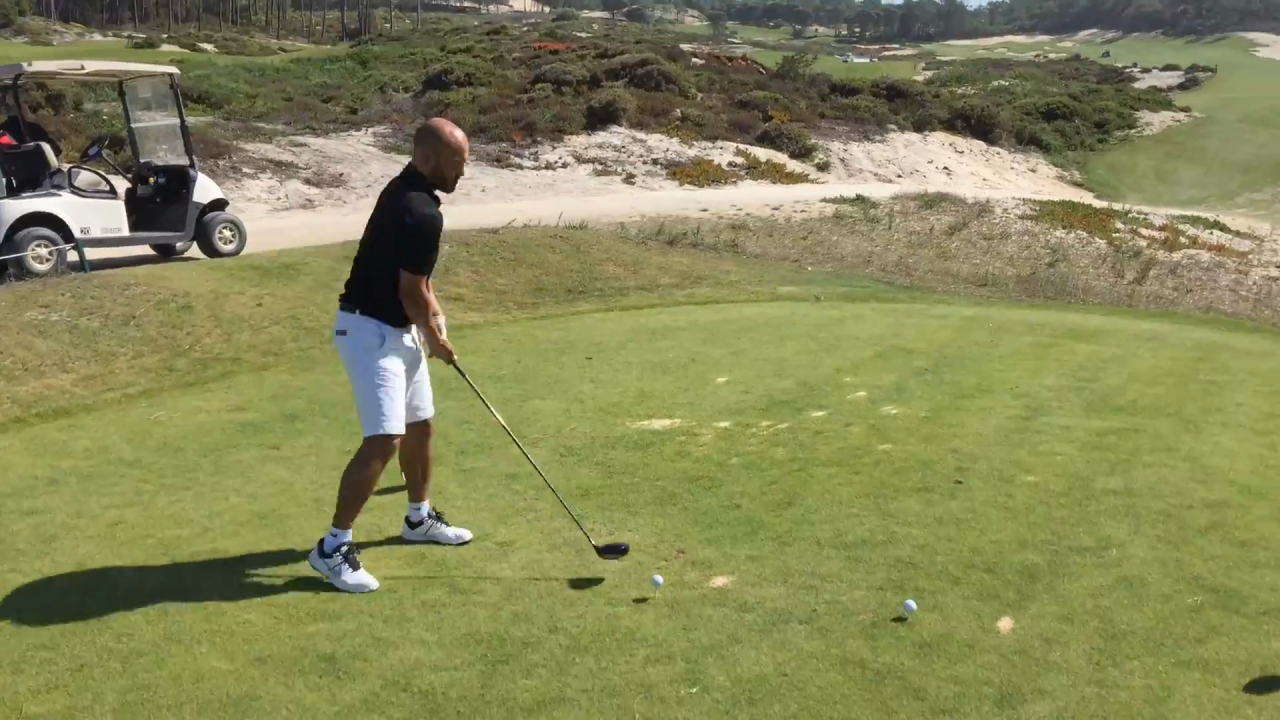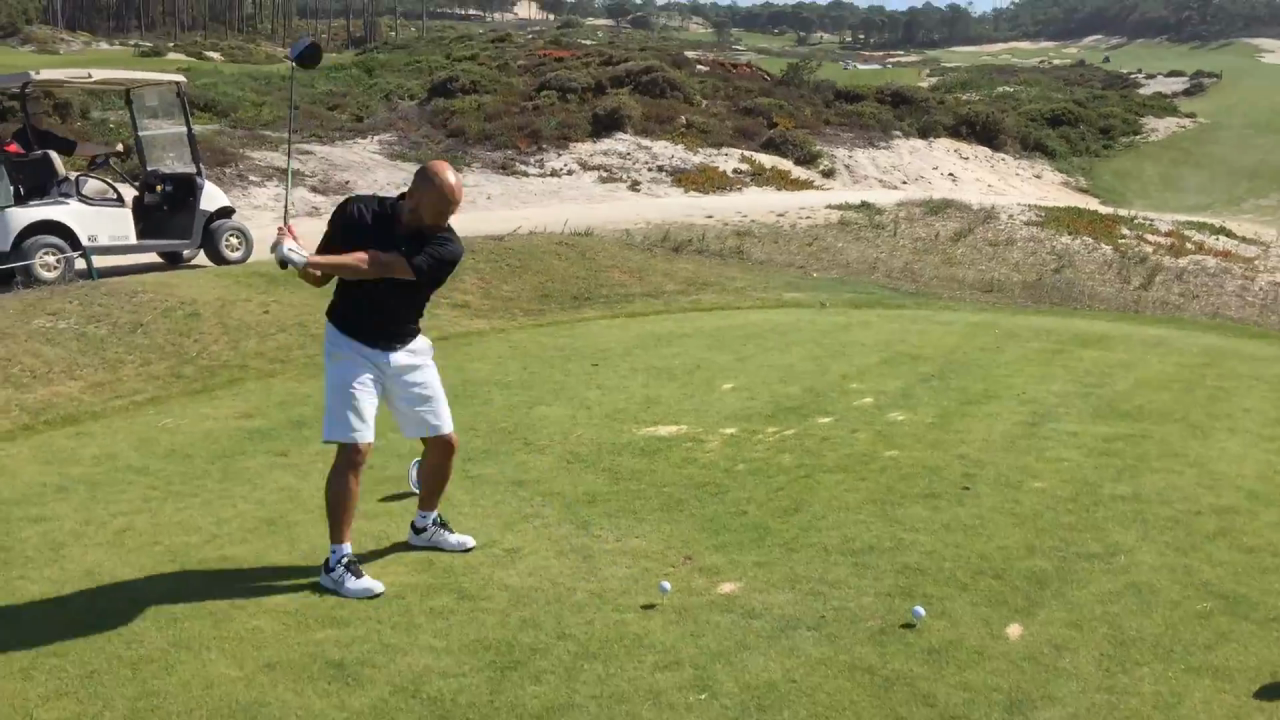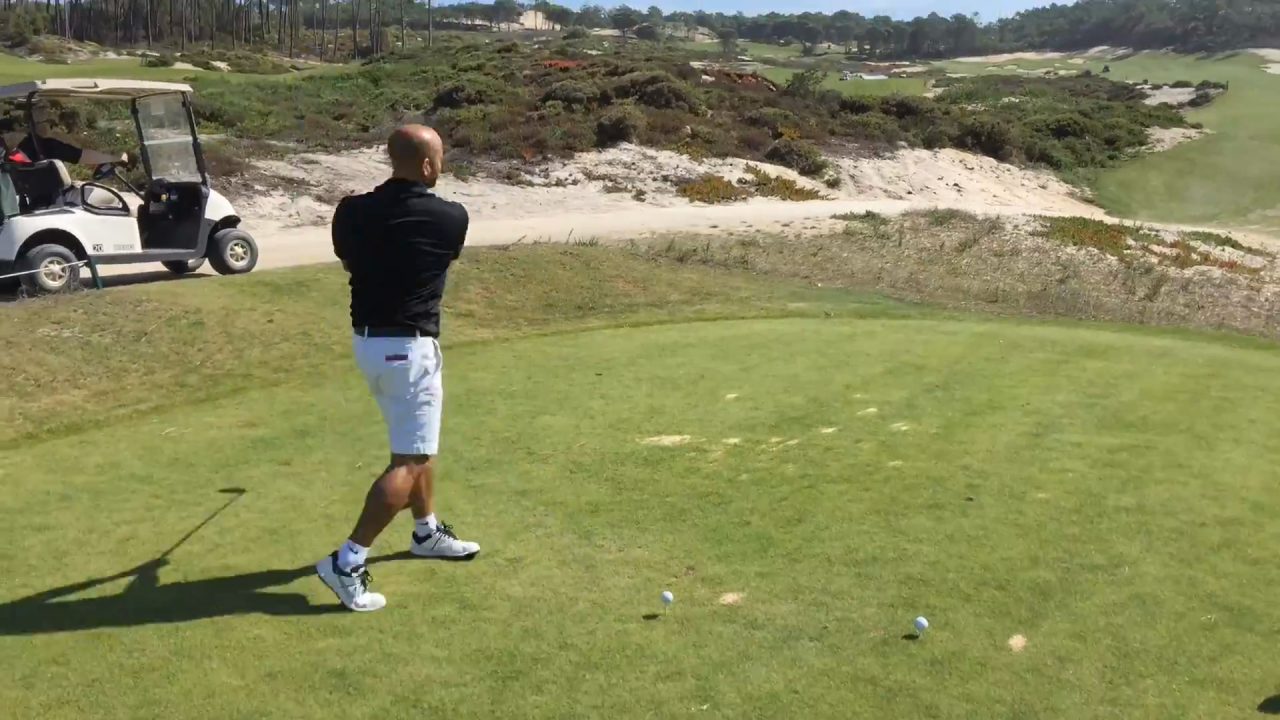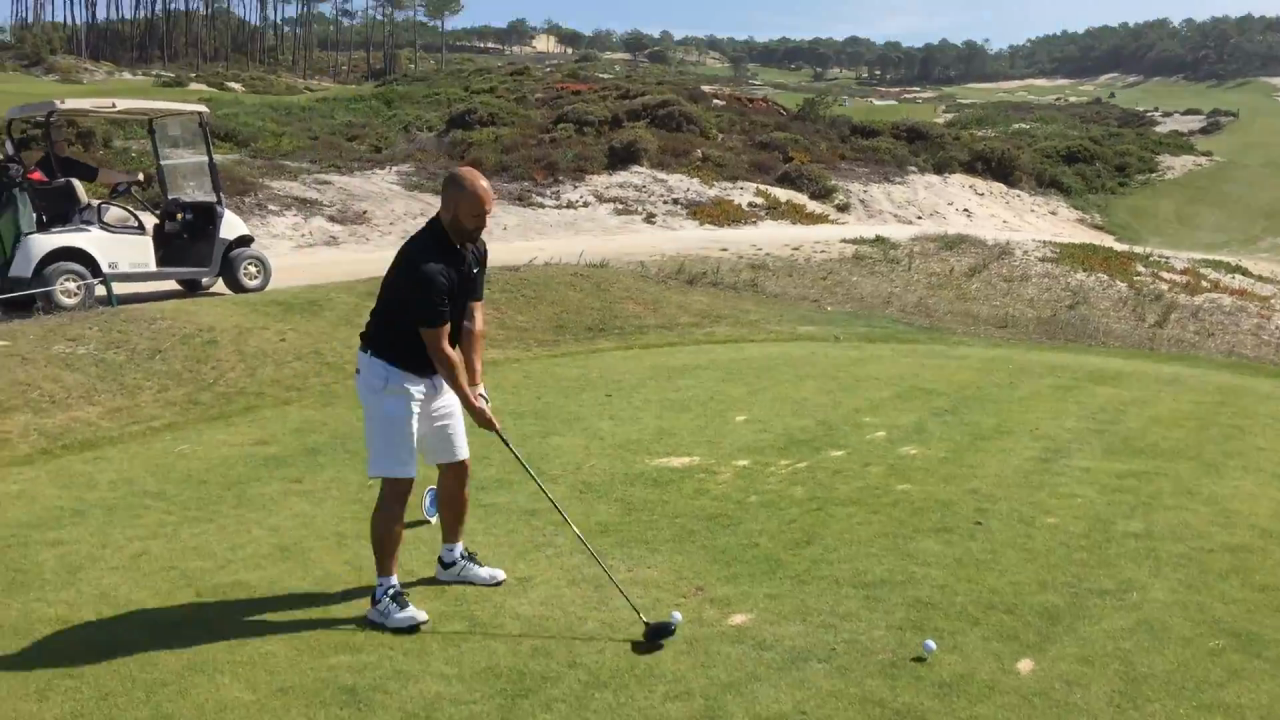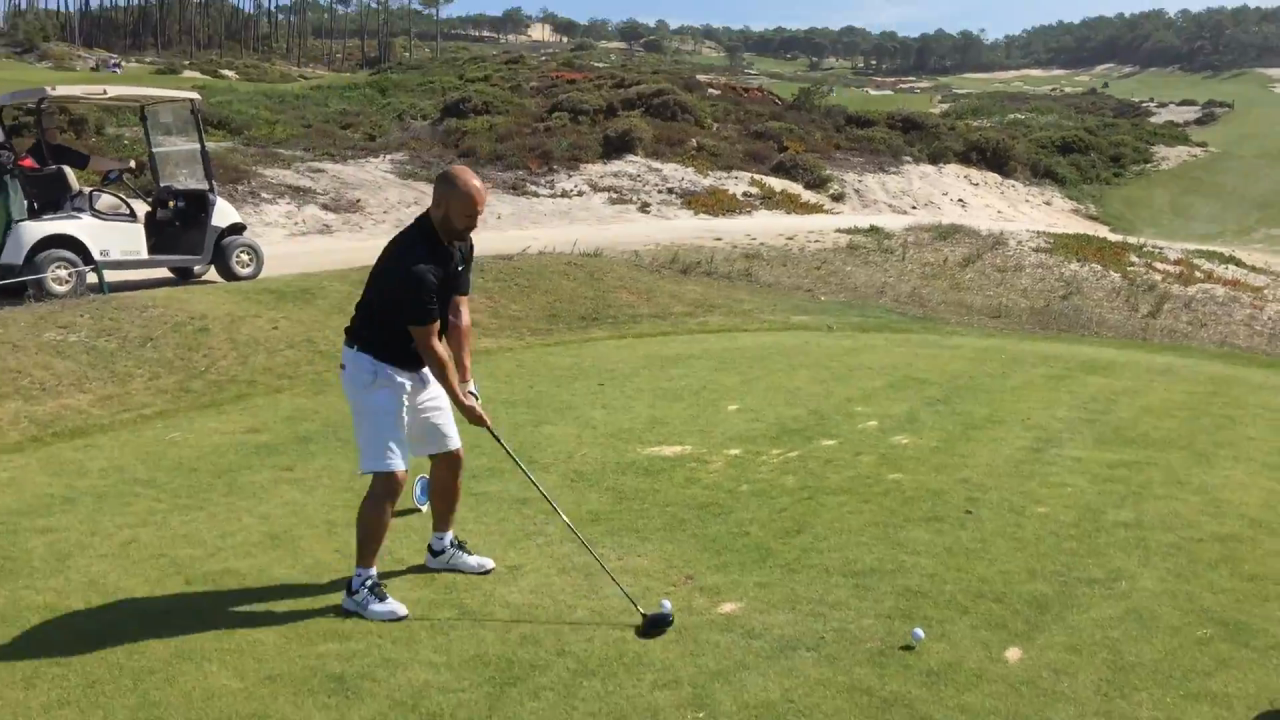
dt=0.1s
person 1, frame 1
left shoulder: (416, 194)
right shoulder: (414, 209)
right elbow: (412, 292)
left wrist: (436, 325)
right wrist: (441, 343)
left hip: (404, 330)
right hip: (369, 330)
left knee: (419, 428)
right knee: (382, 441)
left ankle: (419, 516)
right ankle: (333, 547)
person 1, frame 2
left shoulder: (446, 247)
right shoulder: (357, 213)
left elbow: (378, 266)
right elbow: (318, 275)
left wrist: (305, 259)
left hip: (405, 350)
right hip: (350, 347)
left knee: (444, 443)
right knee: (353, 452)
left ankle: (425, 524)
right ankle: (338, 560)
person 1, frame 3
left shoulder: (351, 210)
right shoulder: (453, 216)
left elbow: (351, 264)
left hip: (384, 342)
right hip: (408, 350)
left knee: (416, 445)
right knee: (413, 460)
left ankle: (426, 531)
right ankle: (347, 560)
person 1, frame 4
left shoulder: (474, 248)
right shoulder: (427, 270)
left elbow: (472, 321)
right elbow: (439, 349)
left wrist: (477, 387)
right wrist: (471, 404)
left hip: (430, 377)
right hip: (388, 376)
left knee: (457, 467)
right knee: (398, 484)
left ankle: (453, 558)
right ankle: (385, 591)
person 1, frame 5
left shoulder: (456, 246)
right shoulder: (413, 268)
left elbow: (459, 312)
right elbow: (429, 347)
left wrist: (467, 382)
right wrist: (460, 400)
left hip: (407, 368)
right hip: (373, 369)
left knee: (449, 459)
right knee: (389, 480)
left ankle: (443, 544)
right ankle: (362, 581)
